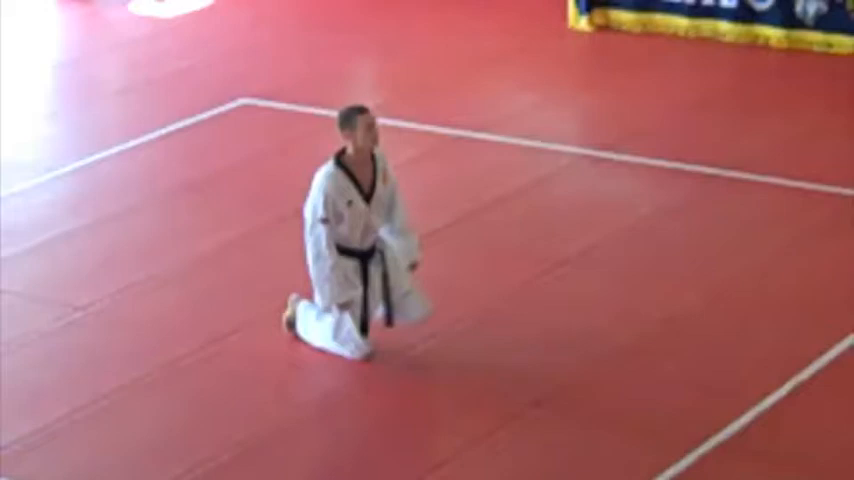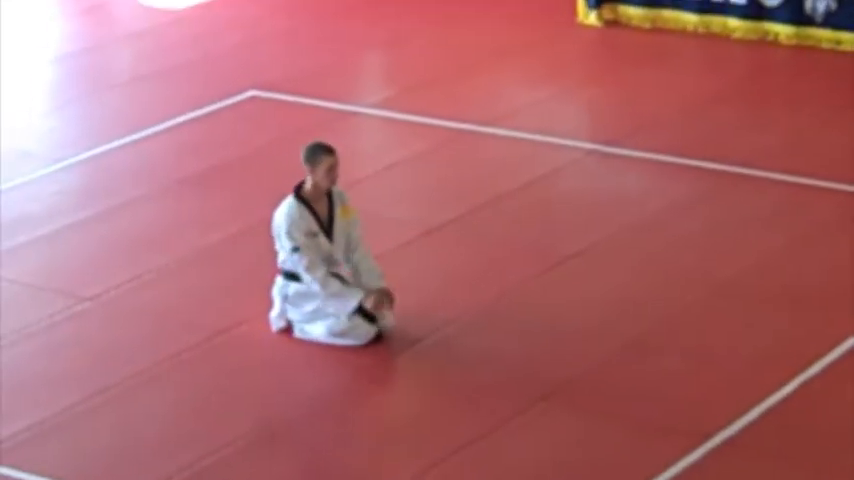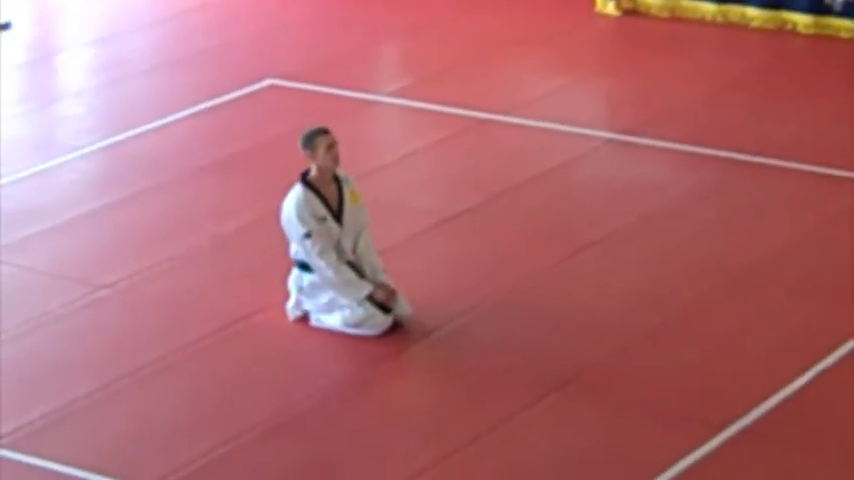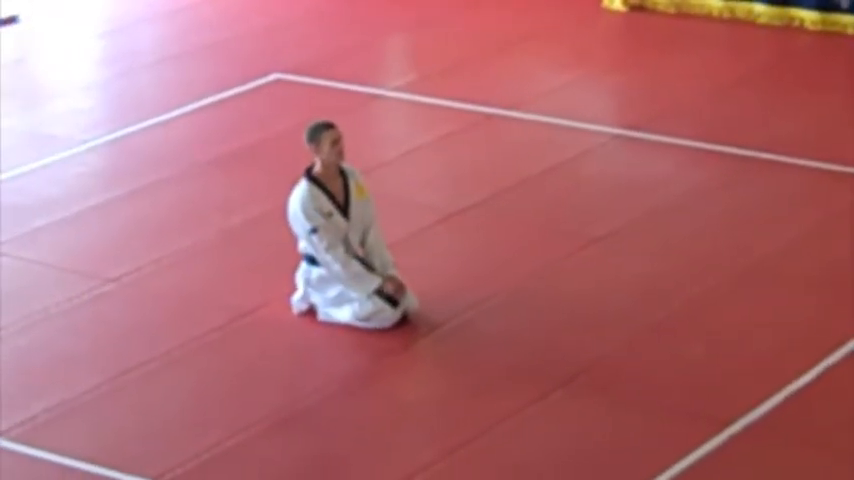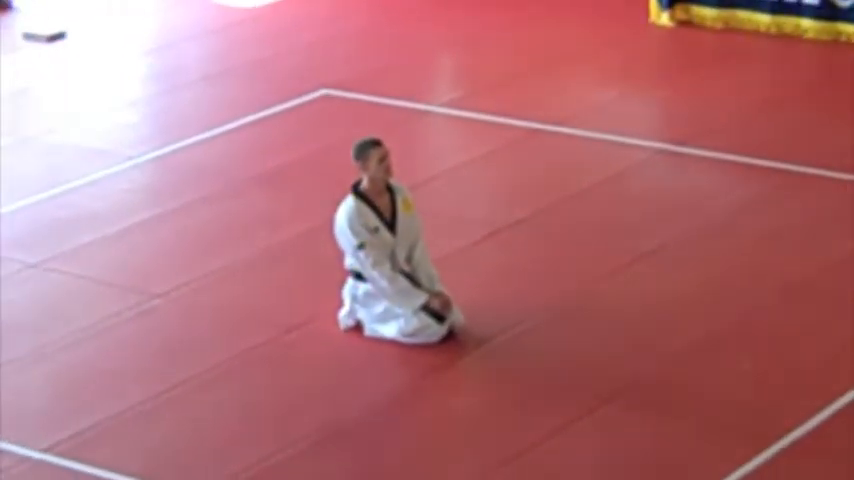
dt=1s
person 1, frame 1
left shoulder: (379, 164)
right shoulder: (328, 182)
left elbow: (394, 211)
right elbow: (318, 241)
left wrist: (410, 251)
right wrist: (335, 294)
left hip: (375, 254)
right hip: (341, 263)
left knee: (415, 311)
right knee: (357, 348)
right ankle: (301, 311)
person 1, frame 2
left shoulder: (339, 198)
right shoulder: (289, 216)
left elbow: (355, 248)
right elbow: (310, 273)
left wrist: (377, 285)
right wrist: (360, 299)
left hip: (331, 278)
right hip: (302, 289)
left knee: (382, 321)
right knee: (363, 330)
right ankle: (296, 321)
person 1, frame 3
left shoulder: (346, 184)
right shoulder: (298, 204)
left elbow: (362, 237)
right elbow: (322, 260)
left wrist: (378, 279)
right wrist: (369, 290)
left hip: (345, 268)
right hip: (317, 280)
left knee: (400, 310)
right knee: (379, 320)
right ankle: (312, 308)
person 1, frame 4
left shoulder: (351, 177)
right shoulder: (304, 199)
left elbow: (370, 230)
right elbow: (330, 255)
left wrist: (388, 272)
right wrist: (378, 284)
left hip: (354, 261)
right hip: (327, 274)
left knee: (407, 304)
right knee: (387, 313)
right ankle: (317, 300)
person 1, frame 5
left shoulder: (399, 193)
right shoulder: (351, 215)
left elbow: (416, 246)
right elbow: (377, 271)
left wrist: (434, 288)
right wrist: (424, 300)
left hip: (404, 277)
right hip: (374, 289)
left knee: (453, 319)
right knee: (433, 329)
right ankle: (363, 314)
